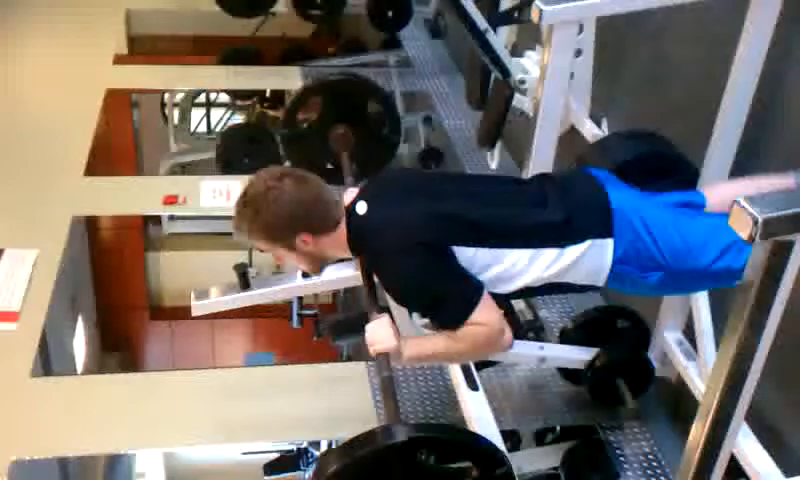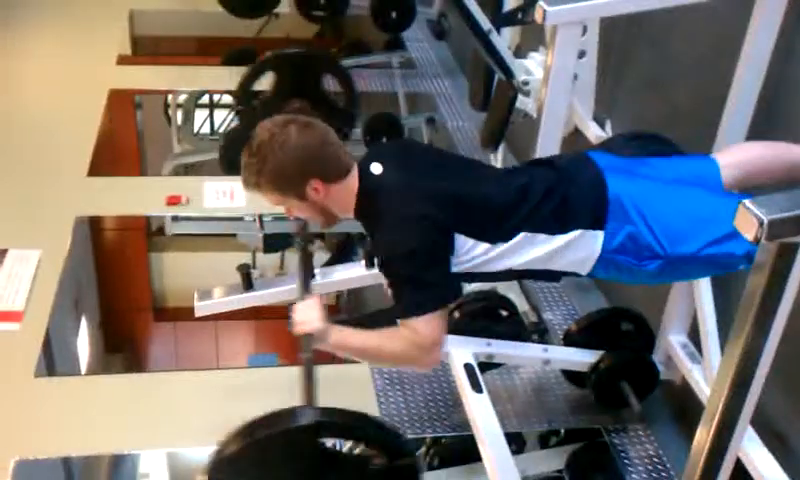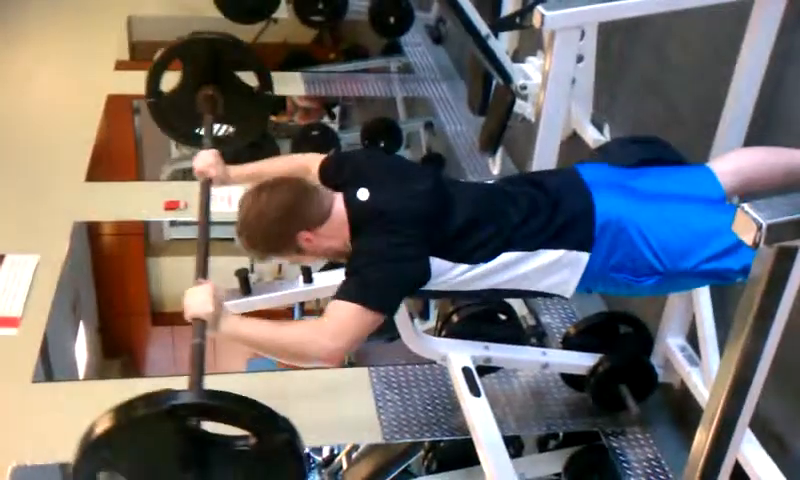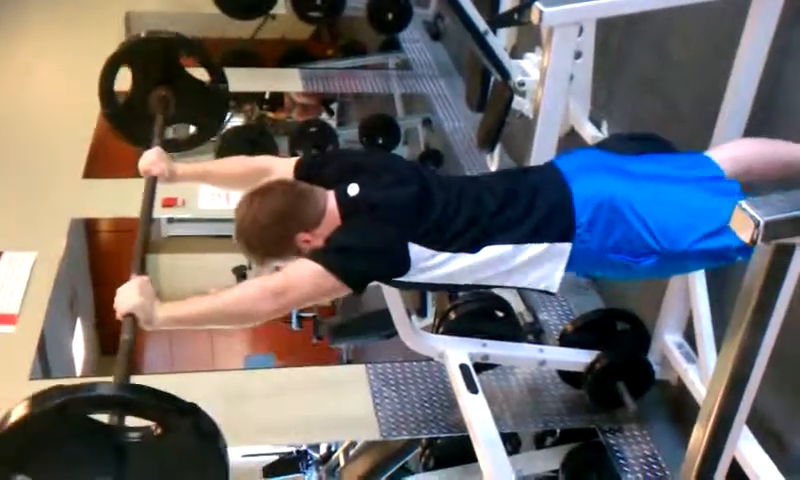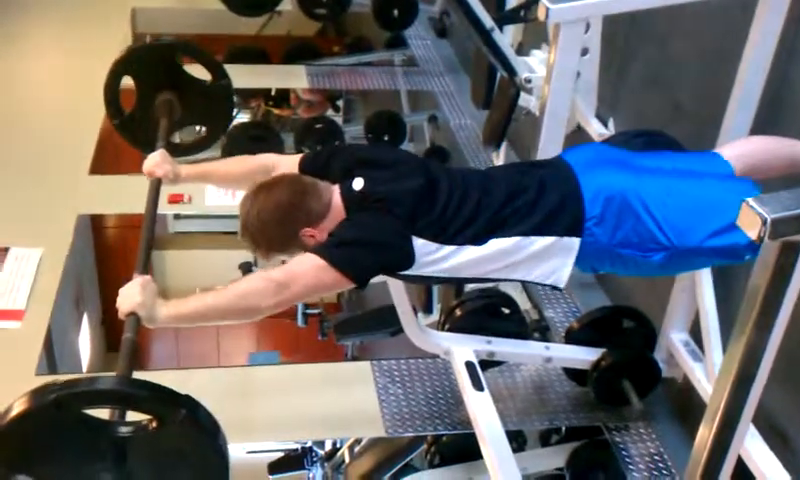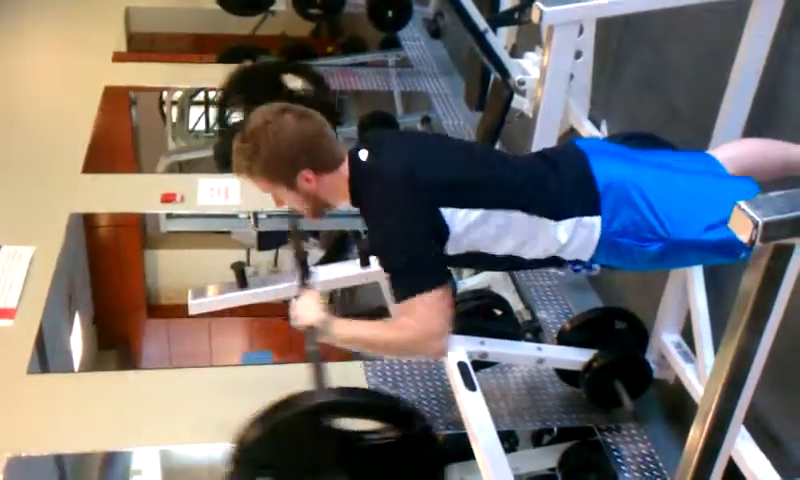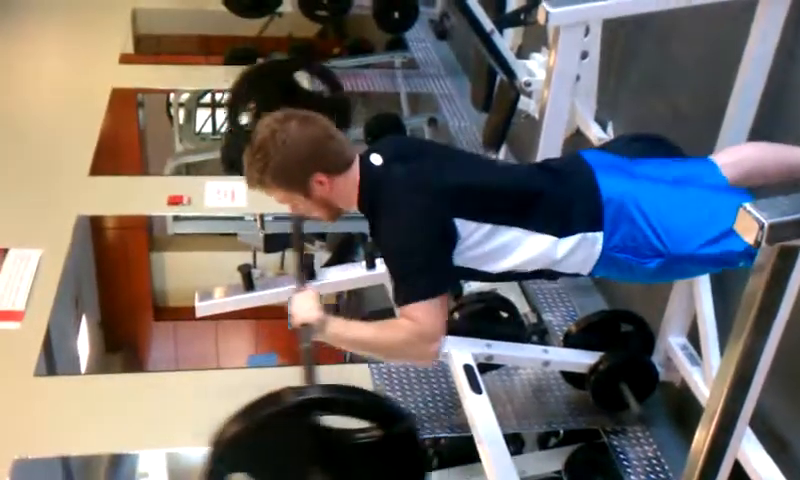
dt=0.5s
person 1, frame 1
left shoulder: (403, 260)
right shoulder: (377, 190)
left elbow: (494, 334)
left wrist: (403, 349)
right wrist: (327, 196)
left hip: (609, 244)
right hip: (581, 196)
right knee: (704, 208)
person 1, frame 2
left shoulder: (403, 234)
right shoulder: (380, 158)
left elbow: (423, 349)
left wrist: (326, 334)
right wrist: (284, 159)
left hip: (608, 229)
right hip: (583, 180)
right knee: (725, 175)
person 1, frame 3
left shoulder: (386, 247)
right shoulder: (359, 173)
left elbow: (328, 343)
right elbow: (306, 165)
left wrist: (222, 320)
right wrist: (231, 173)
left hip: (595, 243)
right hip: (577, 191)
right knee: (720, 181)
person 1, frame 4
left shoulder: (371, 237)
right shoulder: (347, 170)
left elbow: (276, 296)
right elbow: (267, 168)
left wrist: (157, 310)
right wrist: (178, 169)
left hip: (583, 228)
right hip: (567, 179)
left knee: (741, 221)
right knee: (715, 171)
person 1, frame 5
left shoulder: (375, 230)
right shoulder: (353, 165)
left elbow: (276, 290)
right elbow: (270, 165)
left wrist: (159, 310)
right wrist: (182, 170)
left hip: (594, 224)
right hip: (577, 174)
right knee: (724, 166)
person 1, frame 6
left shoulder: (396, 217)
right shoulder: (368, 150)
left elbow: (430, 338)
left wrist: (329, 327)
right wrist: (269, 160)
left hip: (600, 217)
right hip: (583, 169)
right knee: (717, 172)
person 1, frame 7
left shoulder: (406, 222)
right shoulder: (380, 153)
left elbow: (421, 341)
left wrist: (324, 326)
left hip: (604, 228)
right hip: (585, 179)
right knee: (720, 173)
